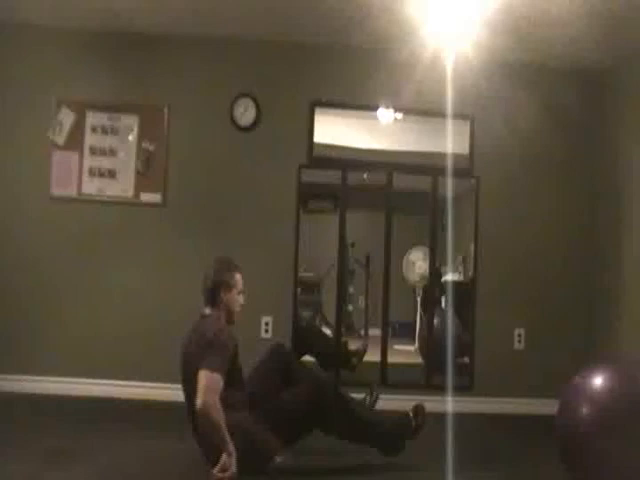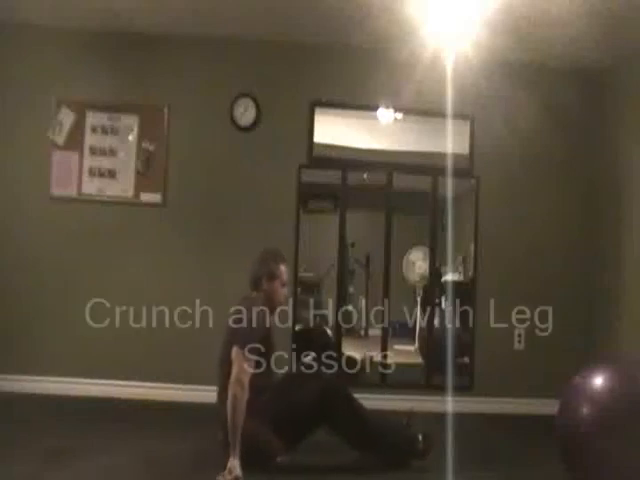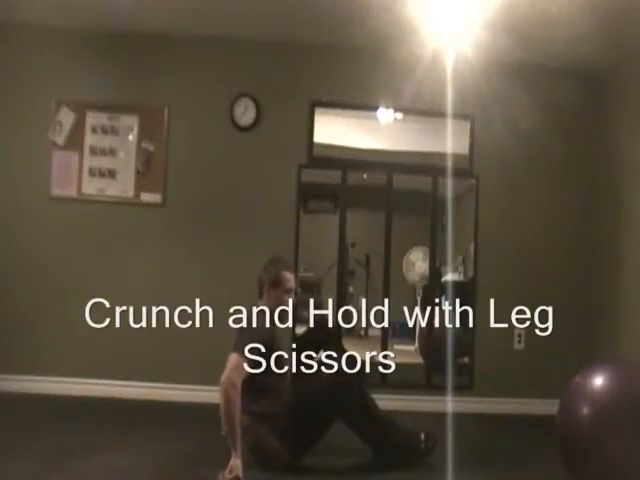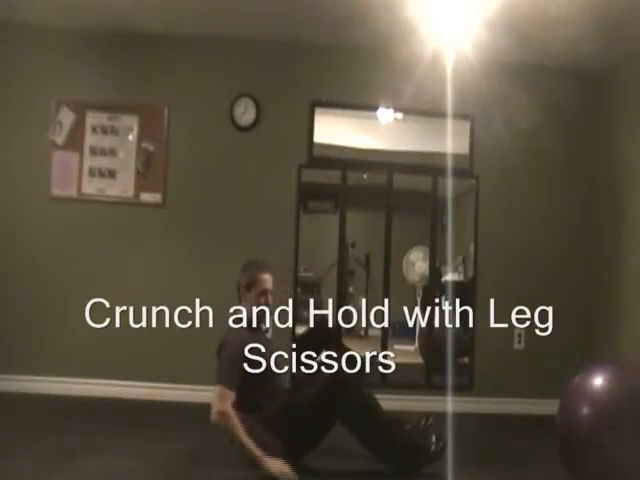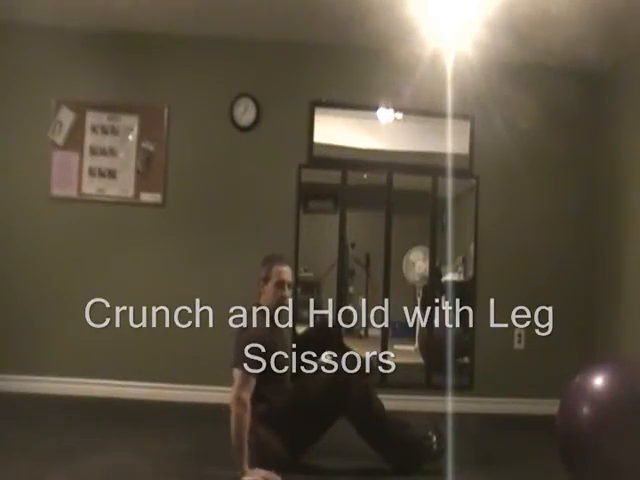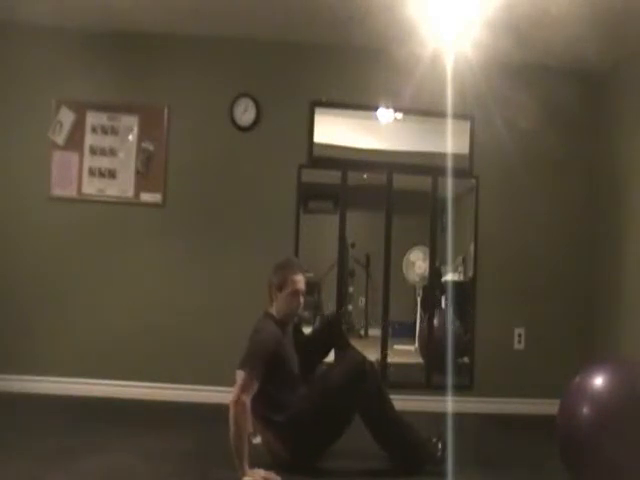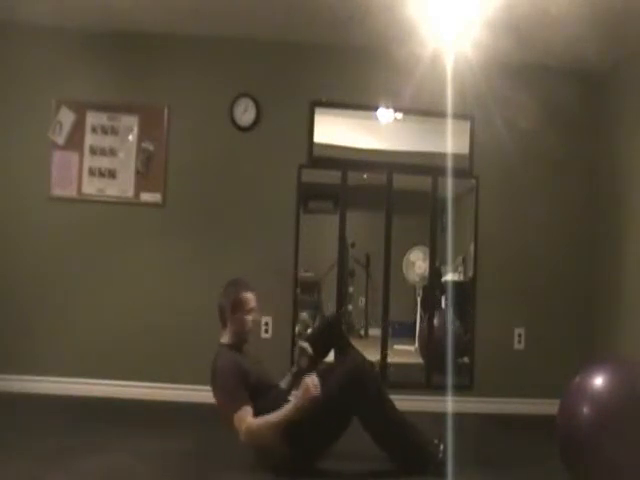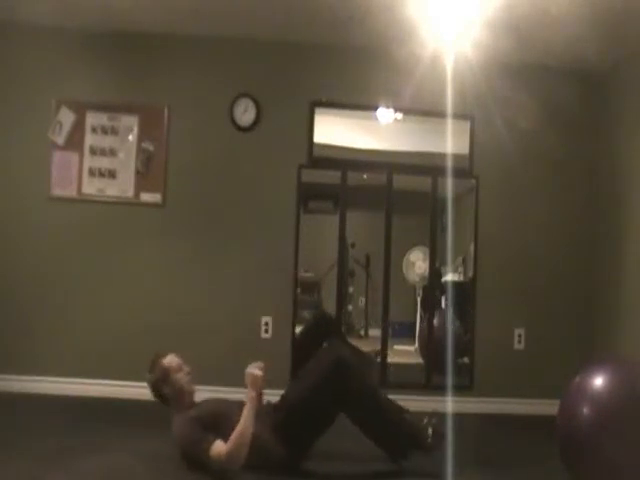
dt=0.7s
person 1, frame 1
left shoulder: (203, 328)
right shoulder: (219, 336)
right elbow: (205, 402)
right wrist: (229, 450)
right hip: (244, 444)
left knee: (279, 356)
right knee: (320, 391)
left ankle: (354, 413)
right ankle: (393, 432)
person 1, frame 2
left shoulder: (251, 311)
right shoulder: (254, 318)
right elbow: (238, 383)
right wrist: (234, 456)
left hip: (257, 413)
right hip: (254, 435)
left knee: (315, 374)
right knee: (329, 391)
right ankle: (397, 446)
person 1, frame 3
left shoulder: (263, 324)
right shoulder: (258, 330)
right elbow: (229, 382)
right wrist: (237, 452)
left hip: (279, 421)
right hip: (275, 441)
right knee: (341, 381)
right ankle: (398, 446)
person 1, frame 4
left shoulder: (255, 331)
right shoulder: (237, 343)
right elbow: (220, 411)
right wrist: (262, 459)
left hip: (279, 422)
right hip: (270, 440)
right knee: (339, 381)
right ankle: (405, 451)
person 1, frame 5
left shoulder: (274, 321)
right shoulder: (255, 332)
right elbow: (239, 398)
left hip: (284, 419)
right hip: (274, 439)
right knee: (346, 379)
right ankle: (409, 450)
person 1, frame 6
left shoulder: (284, 326)
right shoulder: (266, 336)
right elbow: (239, 400)
left hip: (295, 423)
right hip: (293, 442)
right knee: (358, 369)
right ankle: (415, 454)
person 1, frame 7
left shoulder: (237, 355)
right shoulder: (228, 366)
right elbow: (247, 432)
right wrist: (298, 404)
left hip: (292, 428)
right hip: (291, 447)
right knee: (358, 373)
right ankle: (420, 457)
person 1, frame 8
left shoulder: (198, 411)
right shoulder: (185, 427)
right elbow: (231, 459)
left wrist: (255, 393)
right wrist: (252, 395)
left hip: (277, 421)
right hip: (281, 444)
right knee: (338, 362)
right ankle: (411, 439)
